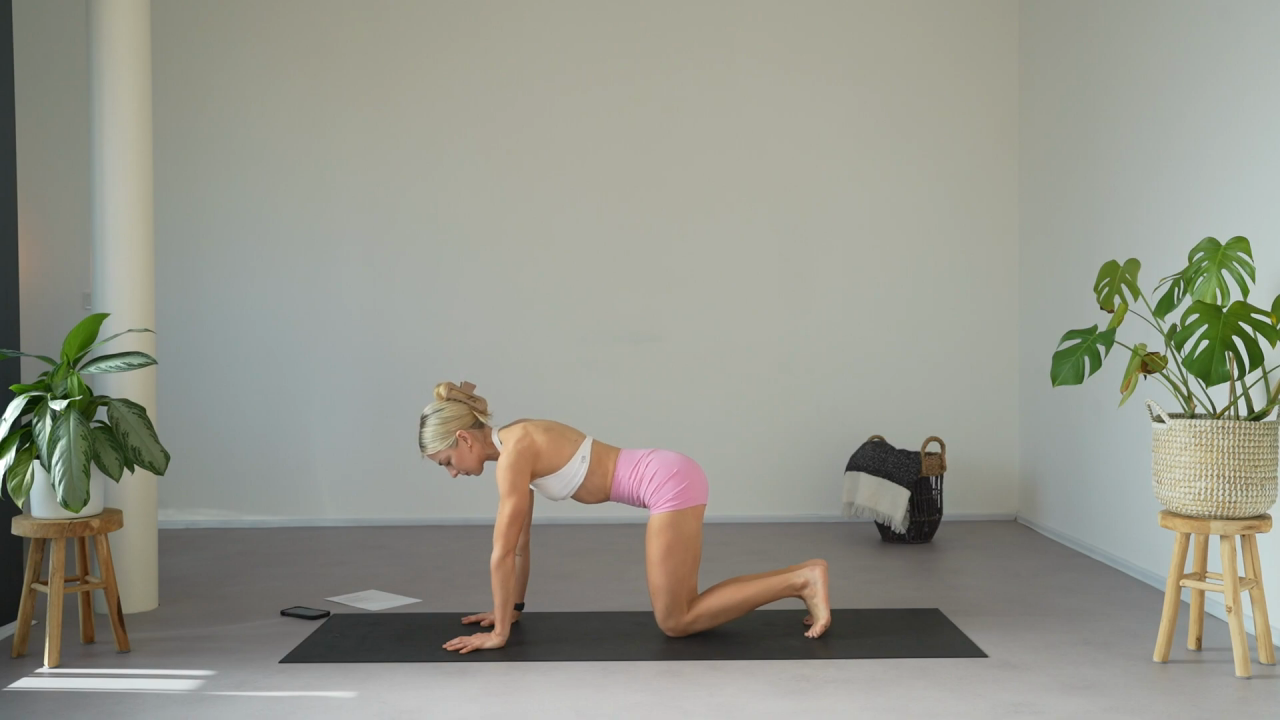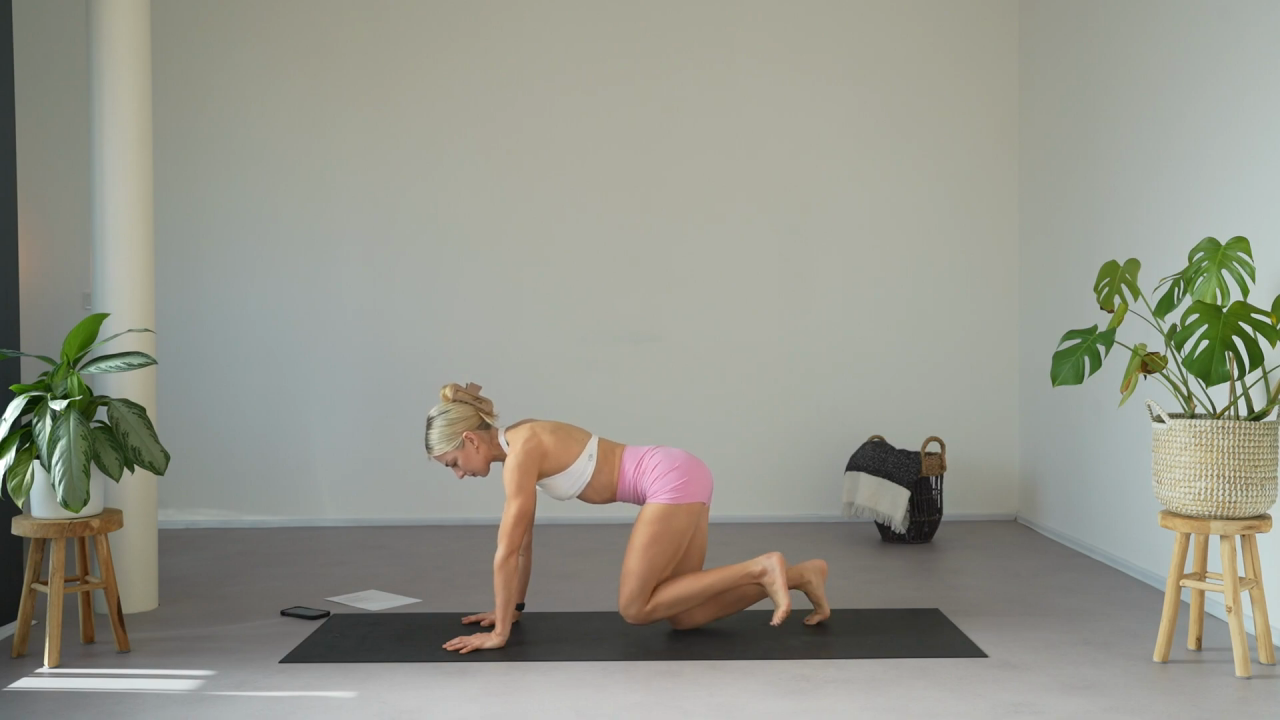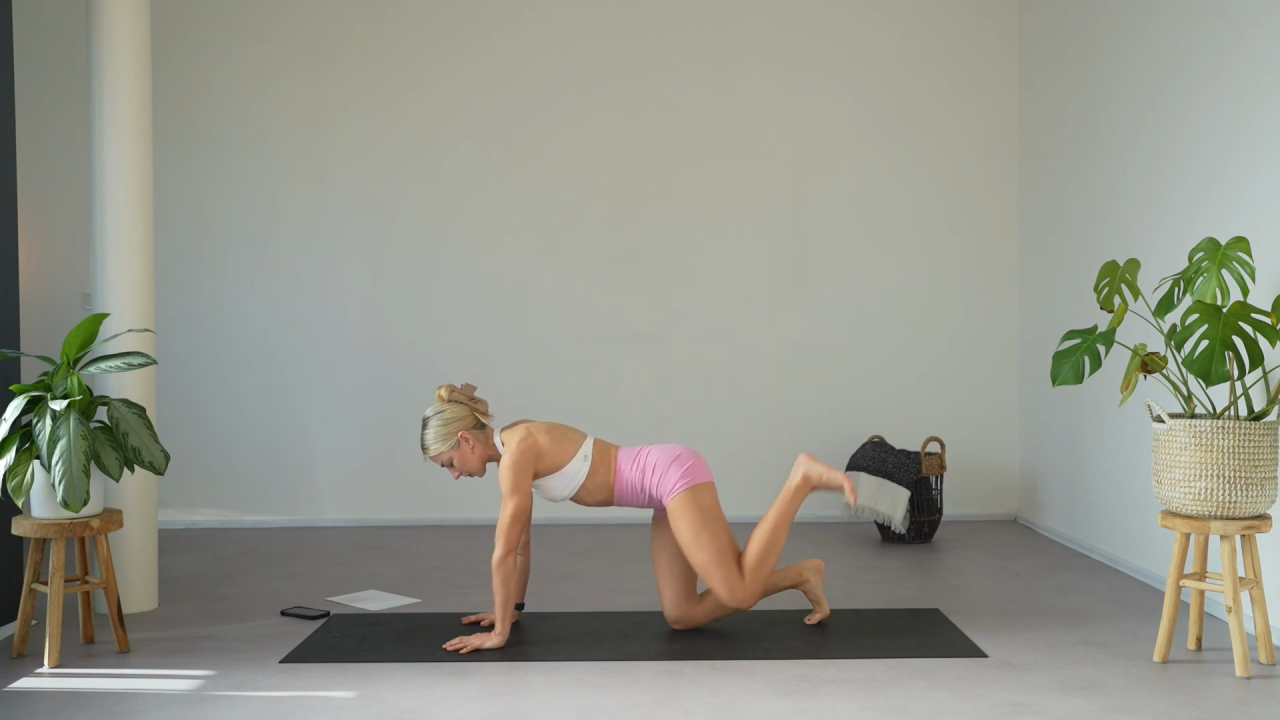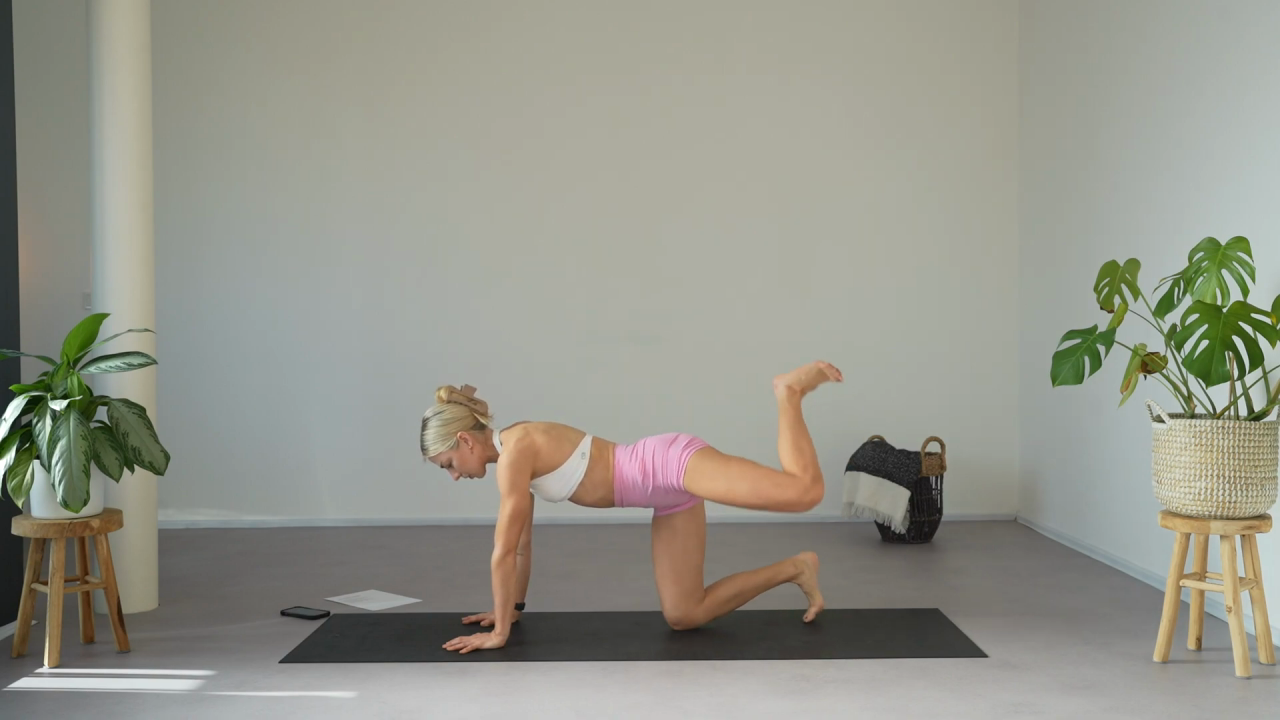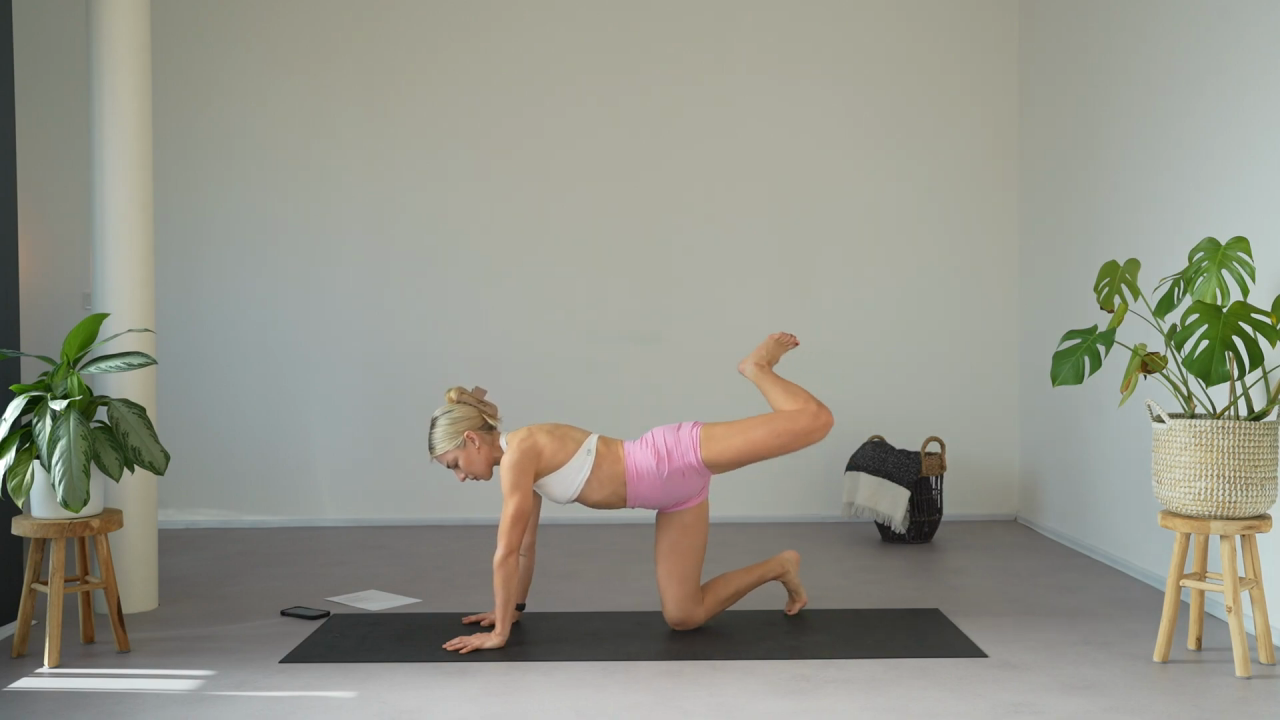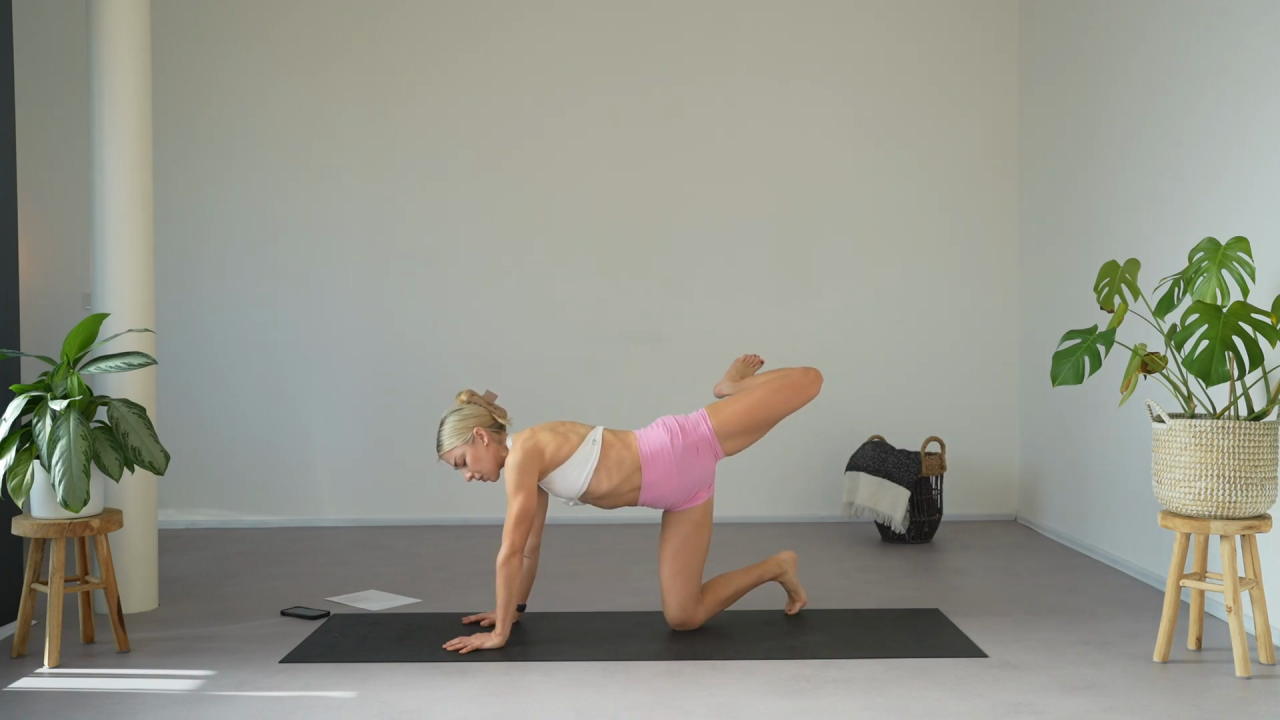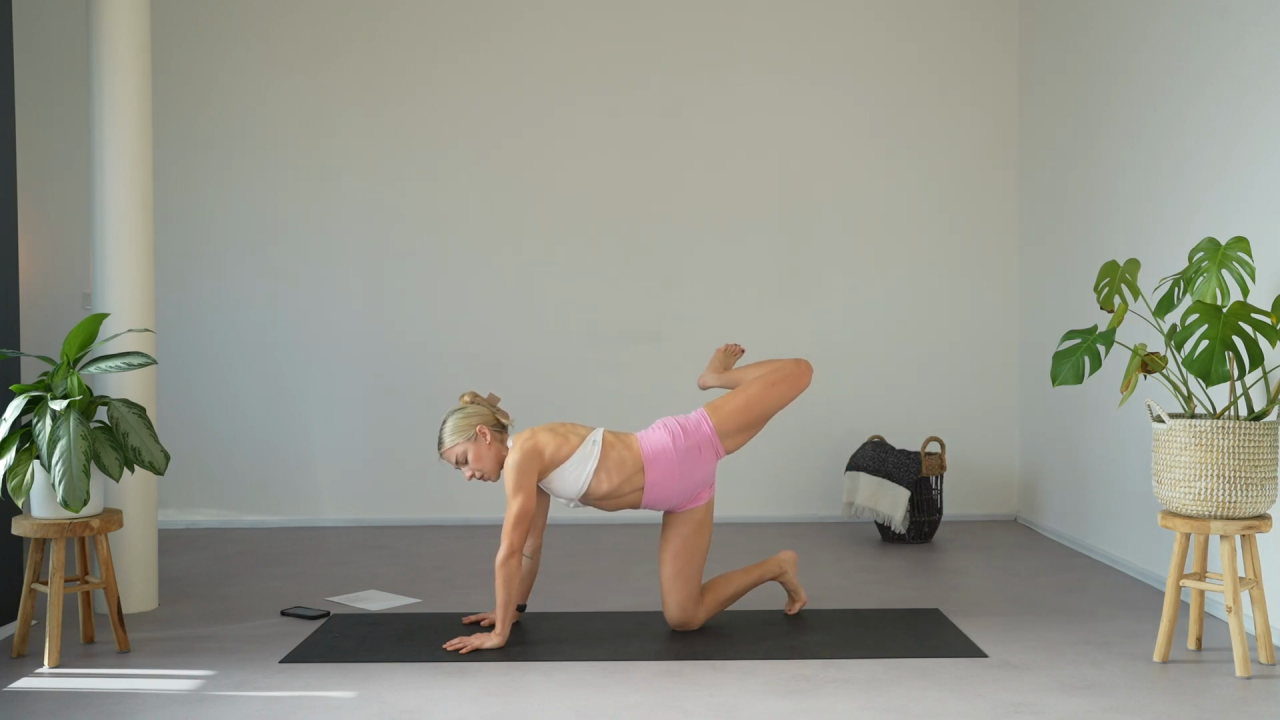
dt=0.5s
person 1, frame 1
left shoulder: (512, 452)
right shoulder: (516, 443)
left elbow: (503, 550)
right elbow: (520, 540)
left wrist: (500, 632)
right wrist: (511, 607)
left hip: (669, 482)
right hip: (671, 480)
left knee: (674, 622)
right knee: (677, 614)
left ankle: (801, 581)
right ankle: (800, 575)
person 1, frame 2
left shoulder: (520, 452)
right shoulder: (520, 444)
left elbow: (507, 550)
right elbow: (522, 541)
left wrist: (499, 631)
right wrist: (512, 608)
left hip: (673, 478)
right hip: (679, 477)
left knee: (634, 609)
right knee: (683, 617)
left ankle: (759, 569)
right ankle: (800, 575)
person 1, frame 3
left shoulder: (515, 452)
right shoulder: (517, 447)
left elbow: (504, 551)
right elbow: (521, 542)
left wrist: (499, 631)
right wrist: (511, 607)
left hip: (672, 472)
right hip: (666, 482)
left knee: (739, 595)
right knee: (682, 616)
left ankle: (801, 478)
right ankle: (800, 573)
person 1, frame 4
left shoulder: (513, 453)
right shoulder: (516, 452)
left elbow: (503, 551)
right elbow: (522, 543)
left wrist: (500, 631)
right wrist: (513, 608)
left hip: (672, 461)
right hip: (668, 485)
left knee: (804, 491)
right knee: (684, 616)
left ankle: (788, 389)
right ankle: (794, 569)
person 1, frame 5
left shoulder: (517, 454)
right shoulder: (524, 462)
left elbow: (506, 552)
right elbow: (525, 546)
left wrist: (500, 632)
right wrist: (512, 609)
left hip: (679, 456)
right hip: (674, 491)
left knee: (816, 421)
right knee: (683, 616)
left ankle: (755, 368)
right ankle: (778, 568)
person 1, frame 6
left shoulder: (522, 452)
right shoulder: (532, 466)
left elbow: (510, 552)
right elbow: (530, 547)
left wrist: (500, 632)
right wrist: (513, 609)
left hip: (684, 449)
right hip: (680, 487)
right knee: (683, 617)
right ankle: (776, 567)
person 1, frame 7
left shoulder: (522, 453)
right shoulder: (533, 469)
left elbow: (509, 551)
right elbow: (530, 547)
left wrist: (499, 633)
right wrist: (512, 609)
left hip: (684, 452)
right hip: (682, 489)
left knee: (798, 371)
right knee: (683, 618)
right ankle: (777, 568)
